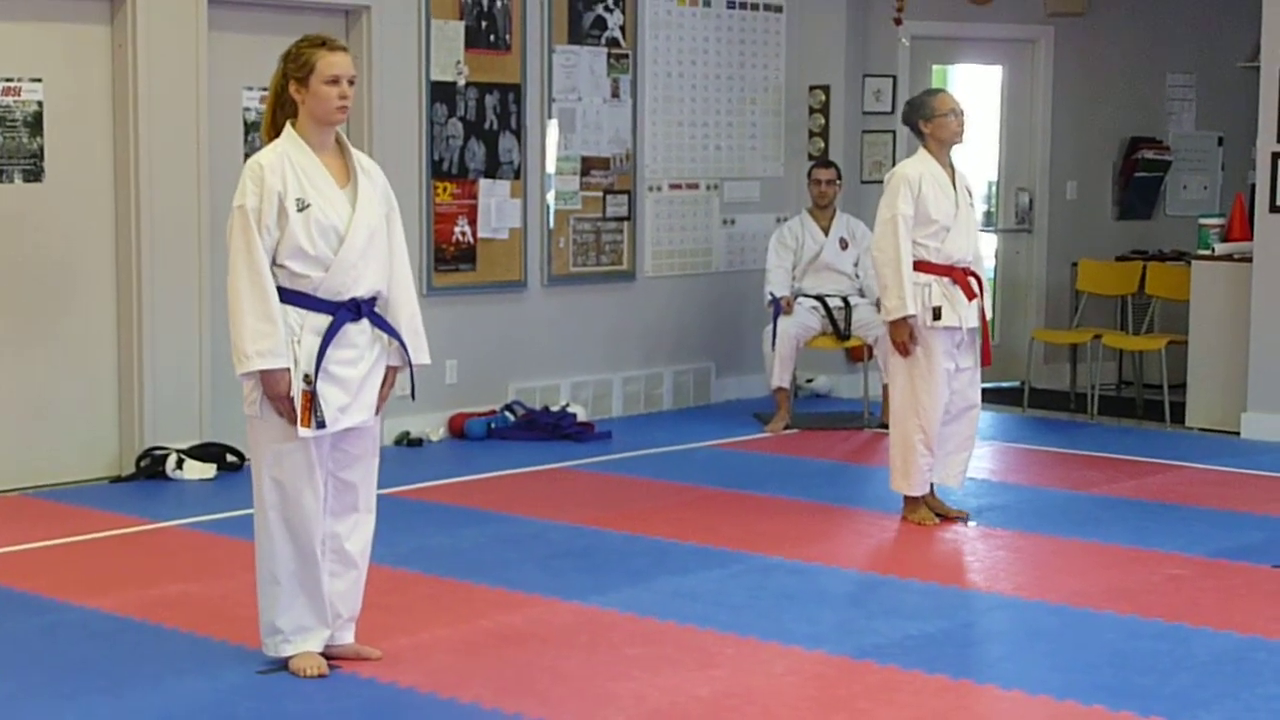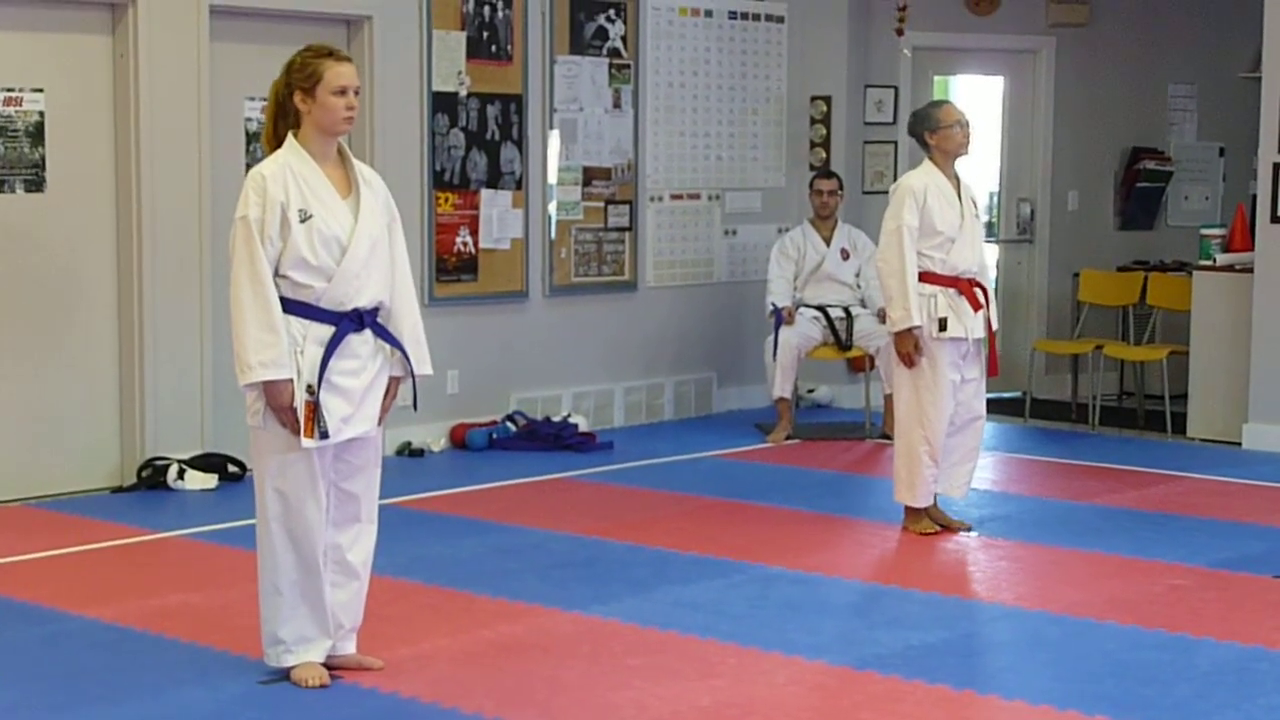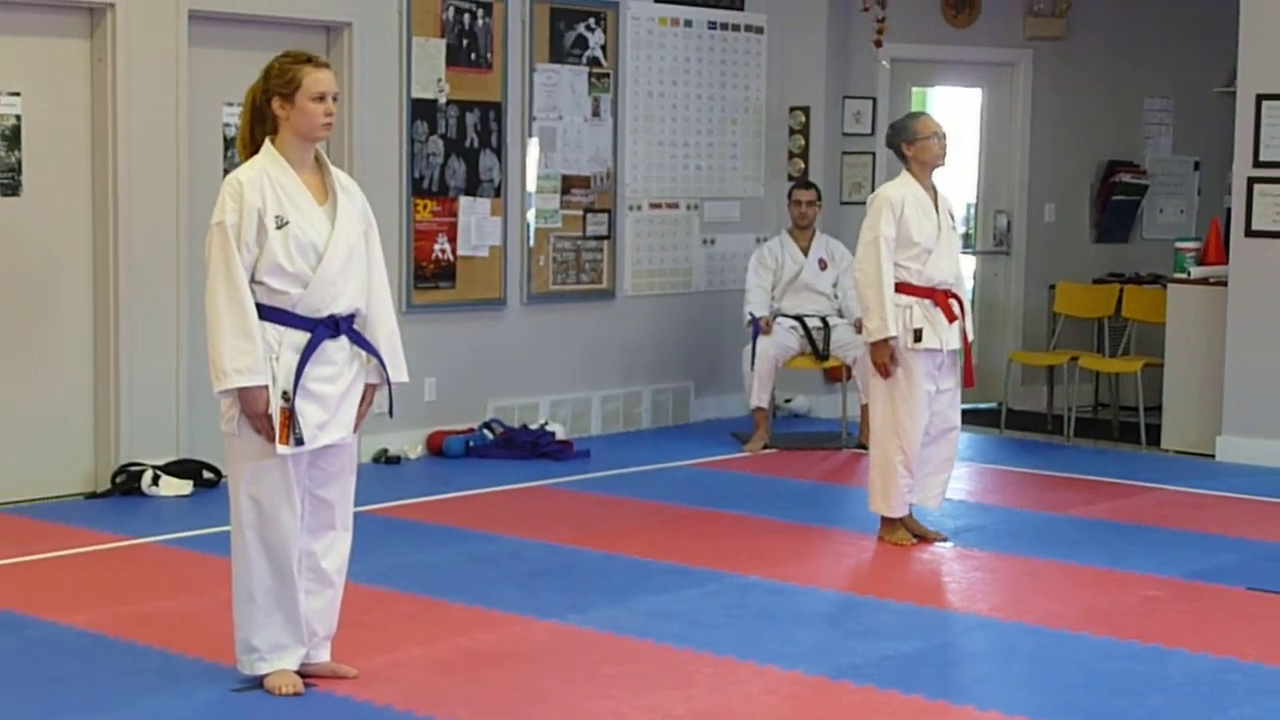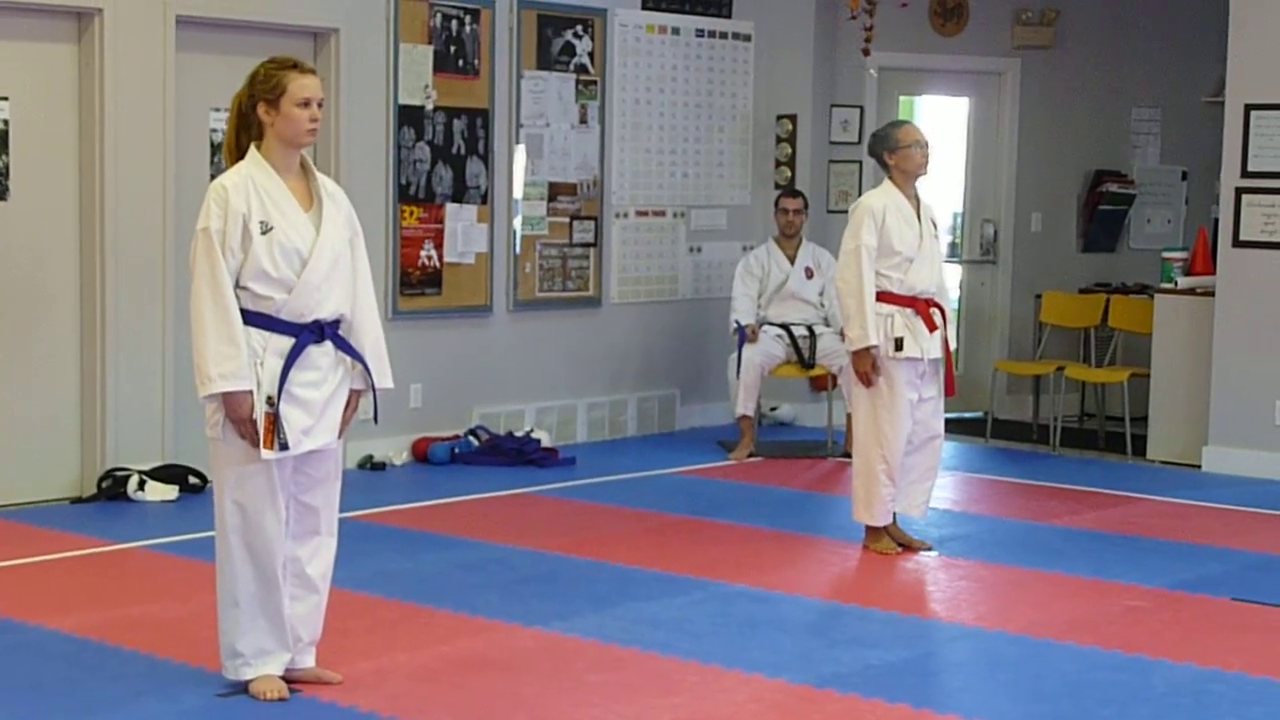
dt=0.4s
person 1, frame 1
left shoulder: (368, 173)
right shoulder: (268, 171)
left elbow: (392, 264)
right elbow: (251, 272)
left wrist: (393, 352)
right wrist: (270, 363)
left hip: (357, 350)
right hip: (297, 348)
left knee: (351, 496)
right knee: (295, 497)
left ankle: (335, 626)
right ankle: (295, 635)
person 1, frame 2
left shoulder: (369, 184)
right shoulder: (270, 182)
left elbow: (394, 275)
right elbow: (254, 283)
left wrist: (395, 362)
right wrist: (273, 374)
left hip: (360, 360)
right hip: (300, 357)
left knee: (353, 506)
right knee: (297, 507)
left ankle: (338, 637)
right ankle: (298, 645)
person 1, frame 3
left shoulder: (346, 190)
right shoulder: (247, 187)
left elbow: (370, 281)
right elbow: (229, 289)
left wrist: (370, 369)
right wrist: (248, 381)
left hip: (335, 367)
right hip: (276, 365)
left knee: (327, 514)
right knee: (272, 514)
left ankle: (310, 645)
right ankle: (270, 653)
person 1, frame 4
left shoulder: (332, 196)
right shoulder: (232, 193)
left elbow: (355, 288)
right elbow: (215, 294)
left wrist: (356, 375)
right wrist: (232, 386)
left hip: (320, 372)
right hip: (260, 370)
left knee: (312, 519)
right knee: (256, 519)
left ankle: (295, 650)
right ankle: (255, 658)
person 2, frame 1
left shoulder: (960, 178)
right shoulder: (908, 175)
right elbow: (890, 247)
left wrist: (978, 304)
right wrist: (899, 313)
left hip: (961, 301)
right hip: (926, 301)
left knee: (962, 402)
right knee: (923, 401)
left ankle: (931, 491)
right ankle: (913, 497)
person 2, frame 2
left shoulder: (965, 189)
right shoulder: (913, 187)
right elbow: (895, 258)
left wrist: (984, 314)
right wrist: (904, 324)
left hip: (966, 312)
right hip: (931, 311)
left knee: (967, 413)
right knee: (927, 412)
left ankle: (934, 502)
right ankle: (915, 508)
person 2, frame 3
left shoulder: (942, 201)
right shoulder: (890, 198)
right elbow: (872, 268)
left wrist: (960, 325)
right wrist: (880, 334)
left hip: (942, 324)
right hip: (908, 323)
left knee: (941, 423)
right knee: (902, 423)
left ankle: (909, 512)
right ankle: (891, 518)
person 2, frame 4
left shoulder: (925, 209)
right shoulder: (872, 206)
right elbow: (853, 277)
left wrist: (943, 334)
right wrist: (862, 343)
left hip: (925, 332)
right hip: (889, 331)
left knee: (925, 432)
right knee: (885, 432)
left ankle: (894, 521)
right ankle: (875, 527)
person 3, frame 1
left shoulder: (857, 229)
right shoulder: (790, 231)
left elbow: (870, 271)
right elbow: (778, 270)
right wrist: (782, 296)
left hip: (851, 303)
right hip: (808, 305)
right knee: (780, 331)
left ankle: (889, 408)
right ankle: (783, 410)
person 3, frame 2
left shoulder: (858, 240)
right shoulder: (791, 241)
left elbow: (872, 281)
right elbow: (779, 281)
left wrist: (883, 307)
right wrist: (784, 306)
left hip: (852, 314)
right hip: (809, 315)
left knee: (892, 338)
right knee: (783, 341)
left ankle: (891, 419)
right ankle: (784, 420)
person 3, frame 3
left shoulder: (836, 250)
right shoulder: (769, 251)
left elbow: (849, 292)
right elbow: (757, 291)
left wrist: (860, 318)
right wrist: (761, 316)
left hip: (829, 324)
right hip: (787, 324)
right knee: (760, 351)
left ankle: (867, 429)
right ankle: (761, 429)
person 3, frame 4
left shoulder: (822, 258)
right shoulder: (756, 259)
left elbow: (835, 300)
right elbow: (743, 299)
right wrist: (747, 324)
left hip: (815, 333)
right hip: (773, 333)
right knee: (747, 358)
left ankle: (854, 437)
right ankle: (747, 438)
